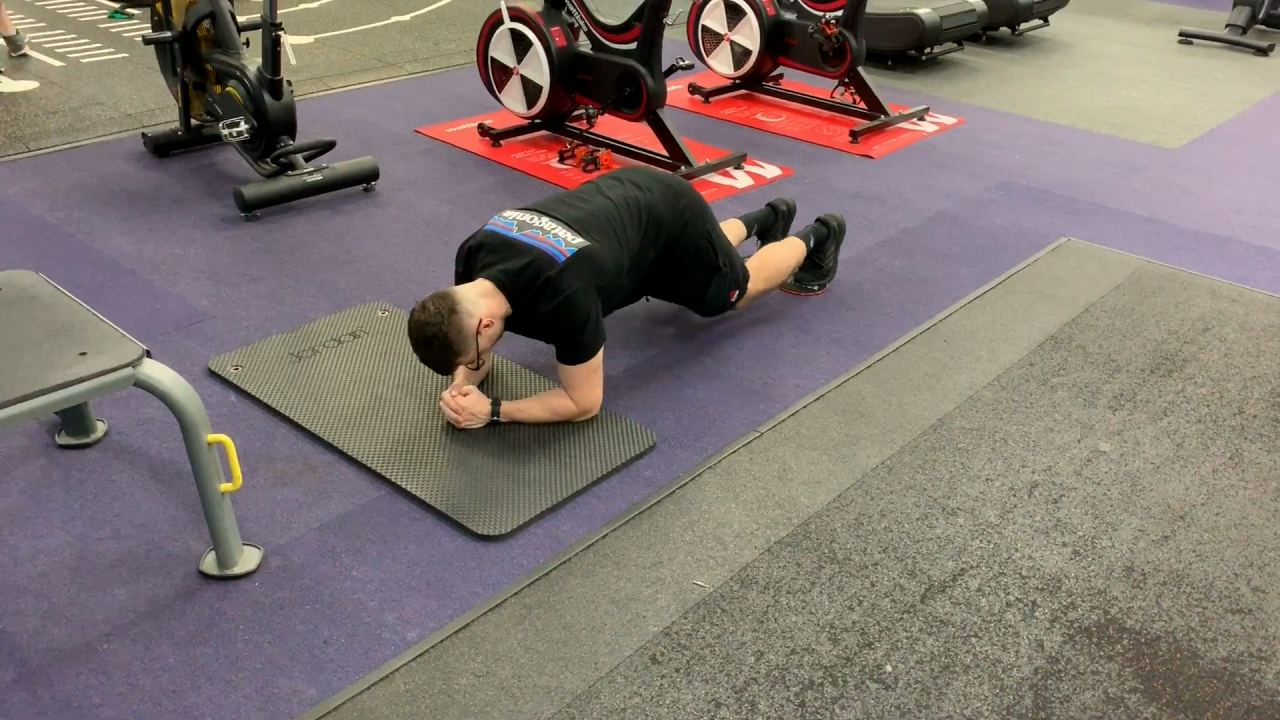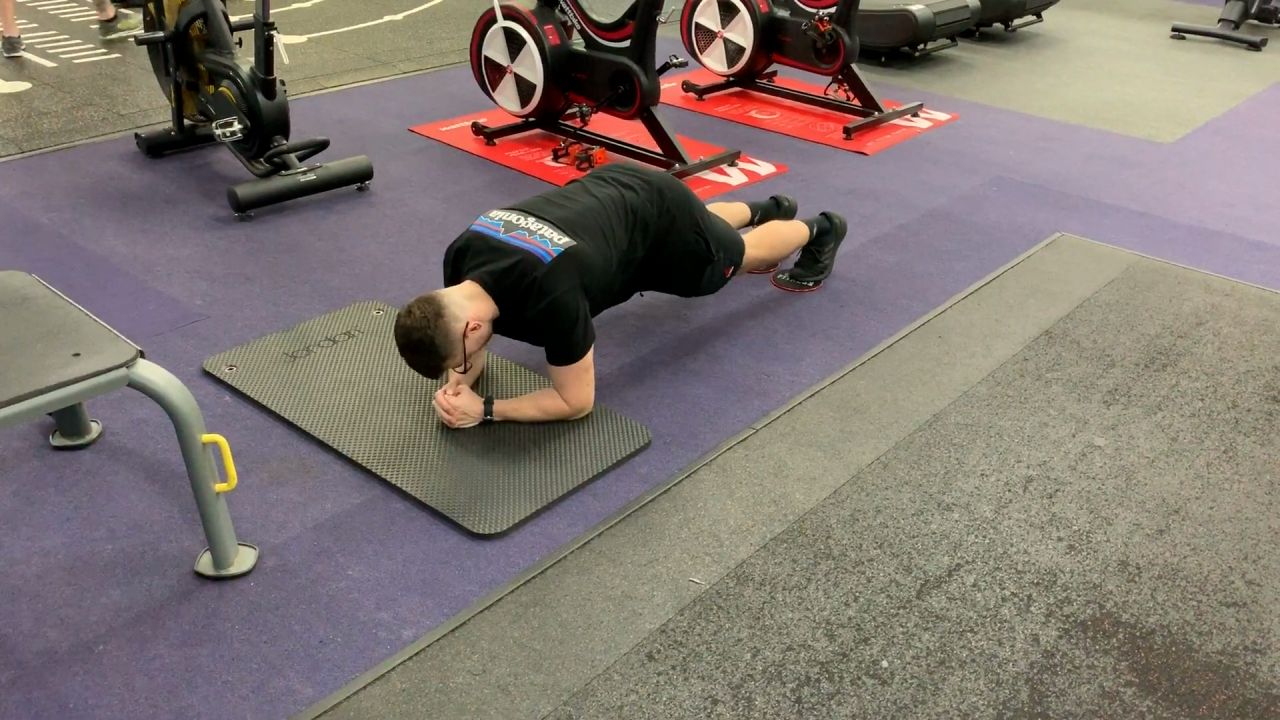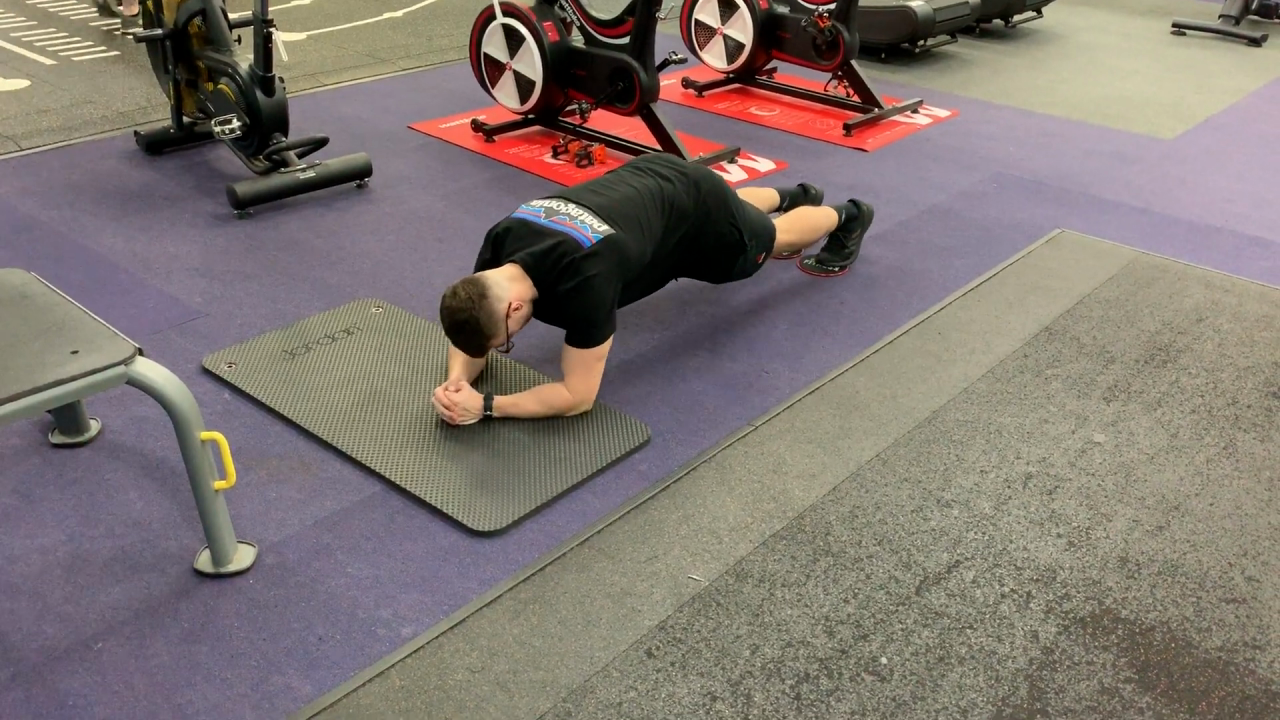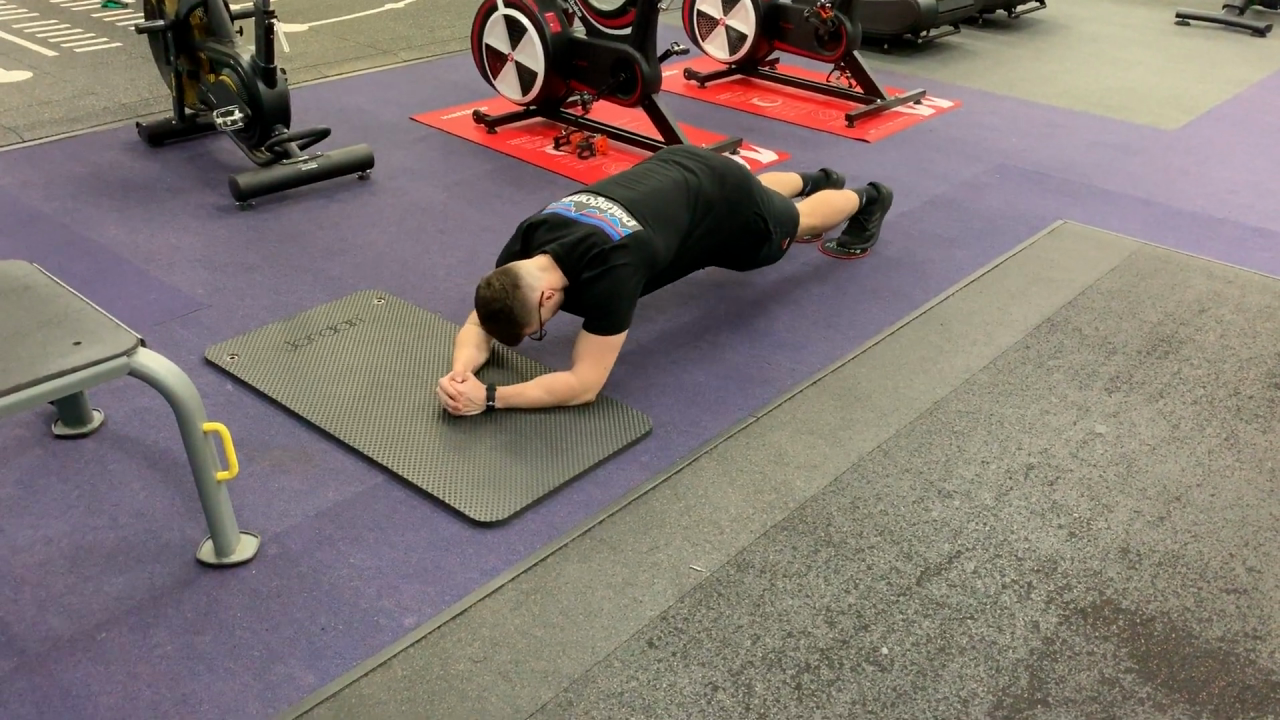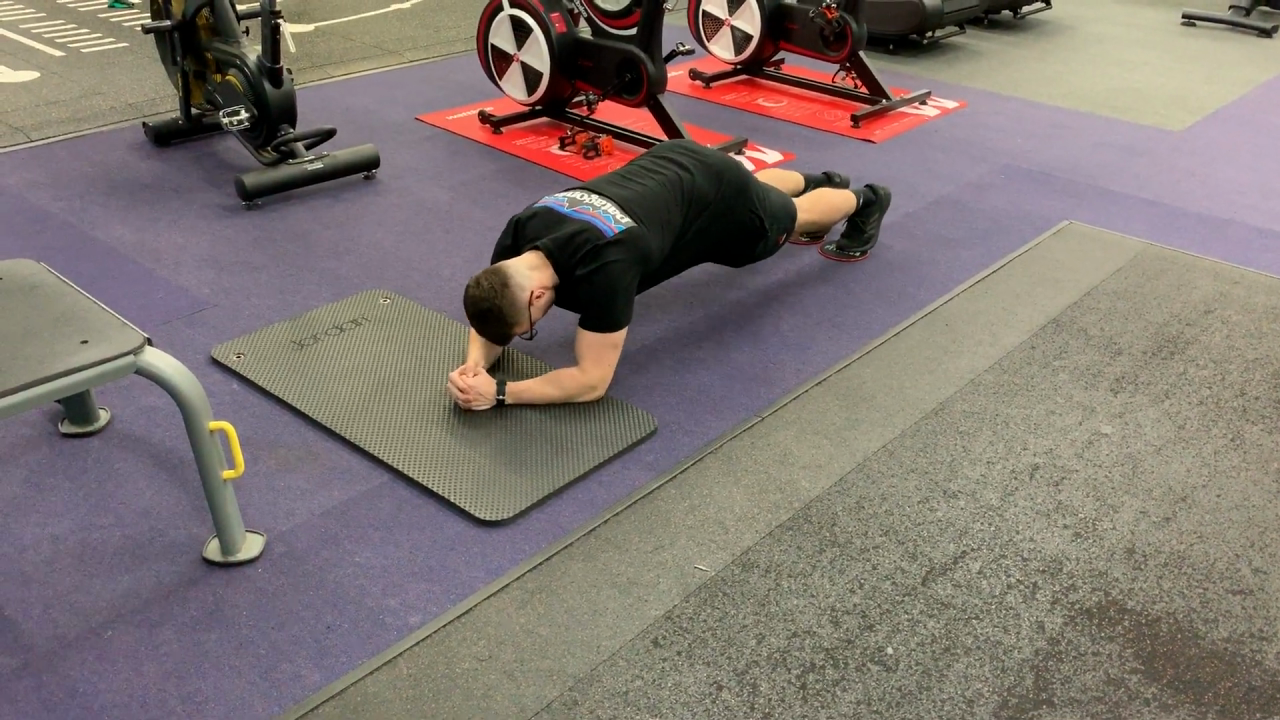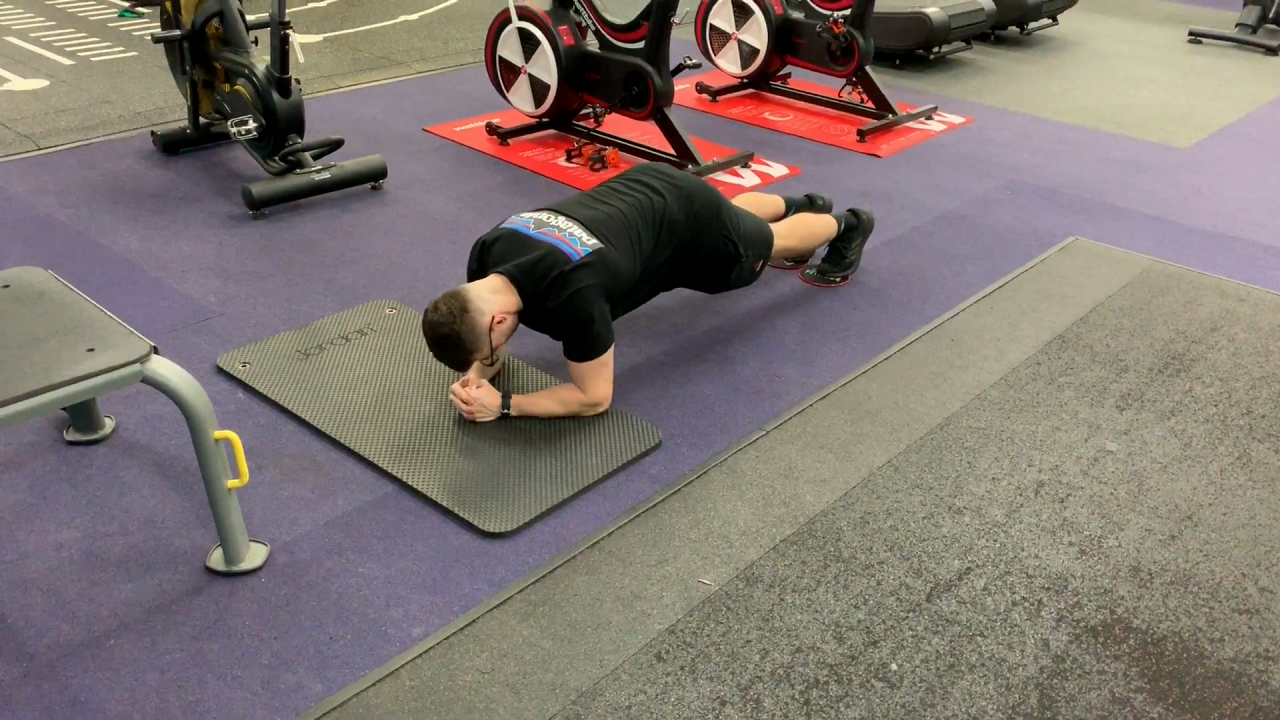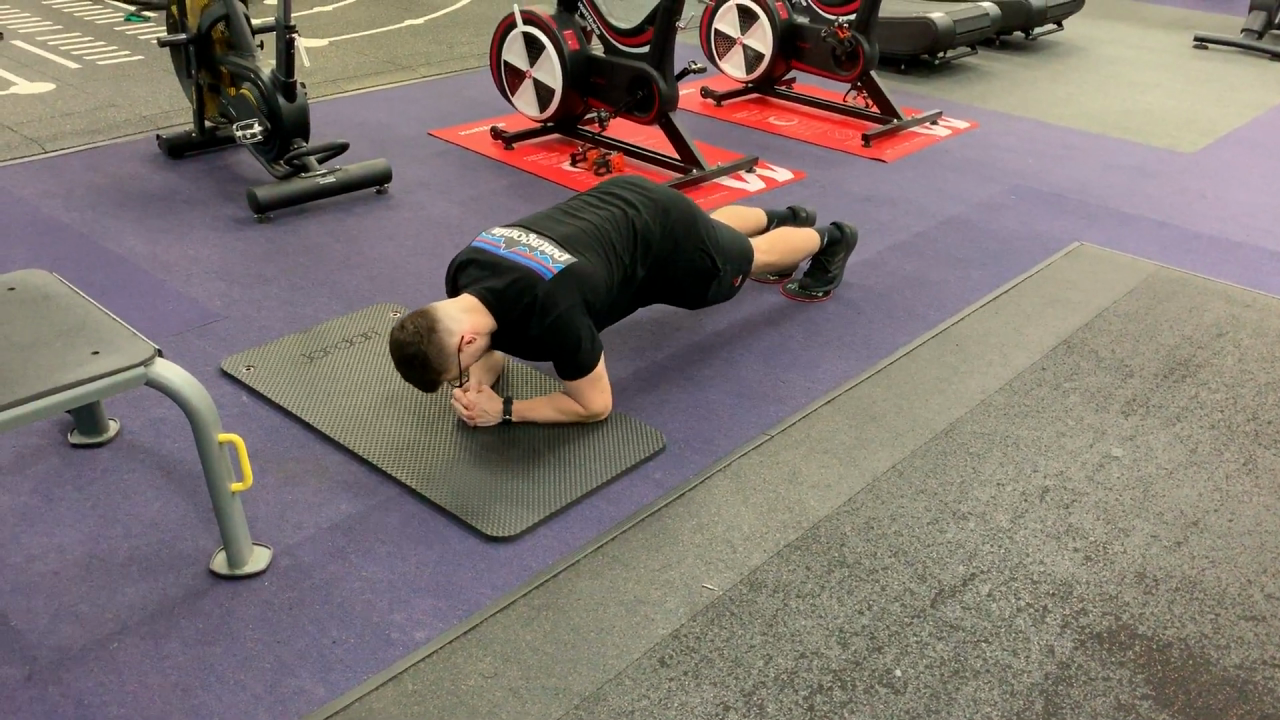
dt=0.5s
person 1, frame 1
left shoulder: (562, 295)
right shoulder: (474, 258)
left elbow: (583, 402)
right elbow: (475, 343)
left wrist: (491, 410)
right wrist: (461, 386)
left hip: (669, 214)
right hip: (626, 191)
left knee: (735, 293)
left ankle: (817, 238)
right ankle: (767, 217)
person 1, frame 2
left shoulder: (550, 295)
right shoulder: (462, 258)
left elbow: (577, 401)
right elbow: (473, 349)
left wrist: (484, 408)
right wrist: (459, 385)
left hip: (660, 213)
right hip: (614, 188)
left knee: (739, 254)
right knee: (710, 229)
left ankle: (819, 230)
right ankle: (767, 209)
person 1, frame 3
left shoulder: (582, 282)
right shoulder: (500, 246)
left elbow: (578, 396)
right elbow: (469, 340)
left wrist: (485, 407)
right wrist: (457, 381)
left hip: (695, 205)
right hip: (650, 178)
left knee: (774, 239)
right knee: (739, 208)
left ankle: (847, 216)
right ankle: (792, 195)
person 1, frame 4
left shoulder: (608, 272)
right shoulder: (529, 241)
left elbow: (584, 384)
right elbow: (478, 324)
left wrist: (489, 398)
right wrist: (460, 372)
left hip: (723, 198)
right hip: (676, 169)
left knee: (796, 221)
right knee: (767, 194)
left ankle: (866, 200)
right ankle: (816, 180)
person 1, frame 5
left shoulder: (602, 269)
right shoulder: (518, 238)
left elbow: (592, 382)
right elbow: (493, 327)
left wrist: (500, 393)
right wrist: (475, 364)
left hip: (717, 195)
right hip: (673, 164)
left knee: (793, 216)
right knee: (765, 192)
left ankle: (864, 201)
right ankle: (822, 181)
person 1, frame 6
left shoulder: (571, 294)
right shoulder: (487, 256)
left elbow: (594, 397)
right elbow: (484, 347)
left wrist: (502, 404)
right wrist: (475, 376)
left hip: (689, 220)
right hip: (645, 189)
left knee: (771, 243)
right knee: (736, 215)
left ankle: (846, 226)
right ankle: (802, 206)
person 1, frame 7
left shoulder: (551, 312)
right shoulder: (464, 274)
left elbow: (596, 405)
right elbow: (494, 347)
left wrist: (503, 409)
right wrist: (479, 383)
left hip: (667, 236)
right hip: (621, 201)
left knee: (751, 258)
right knee: (717, 229)
left ankle: (829, 240)
right ankle: (786, 218)
